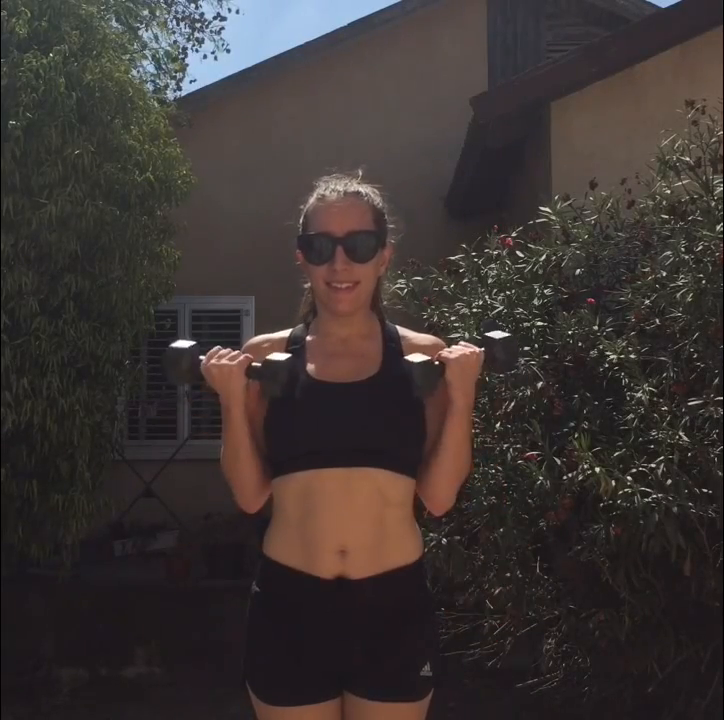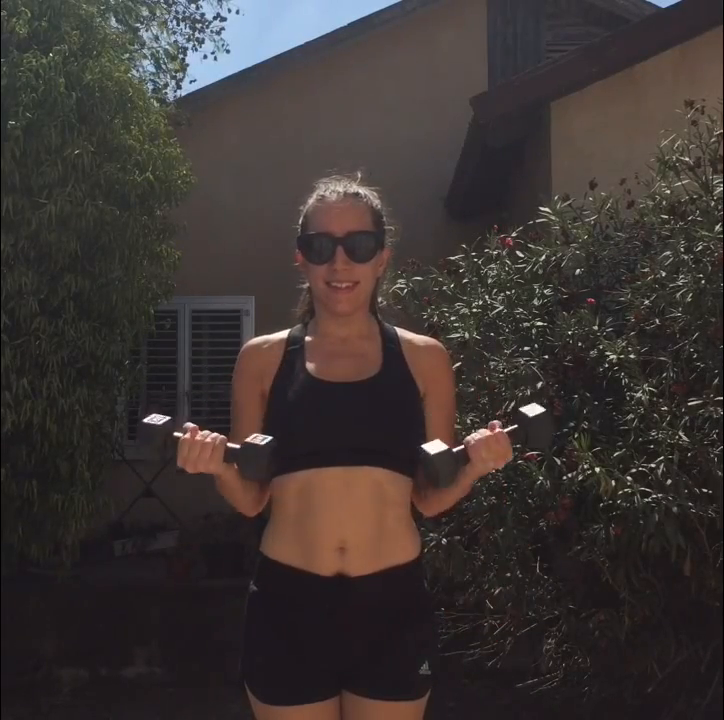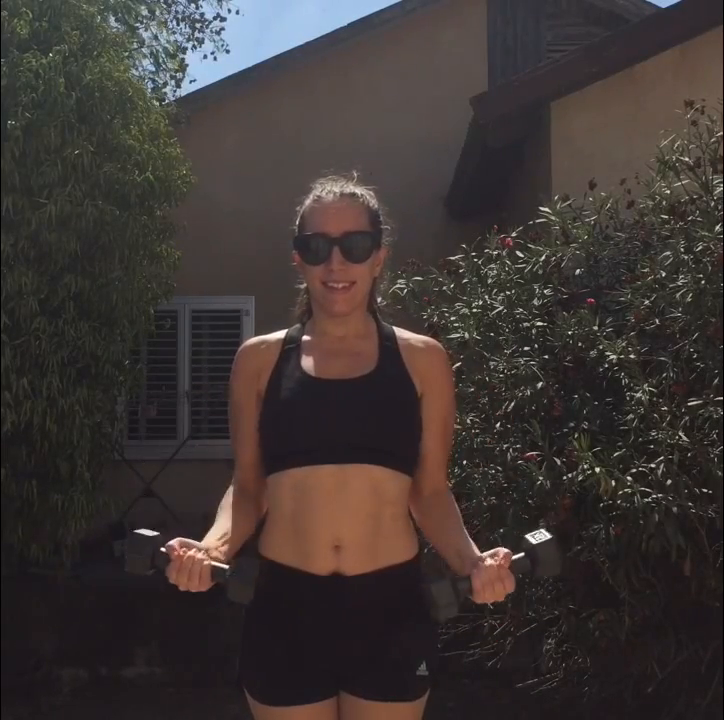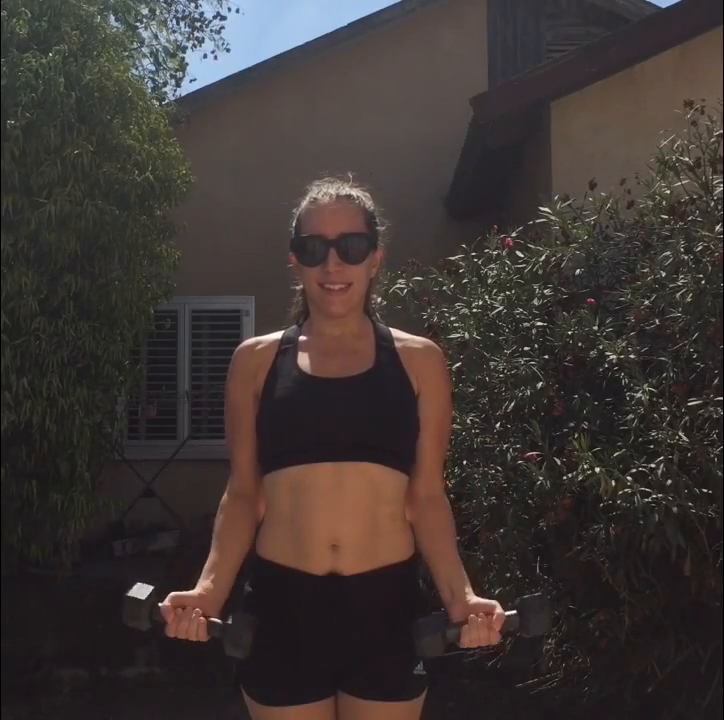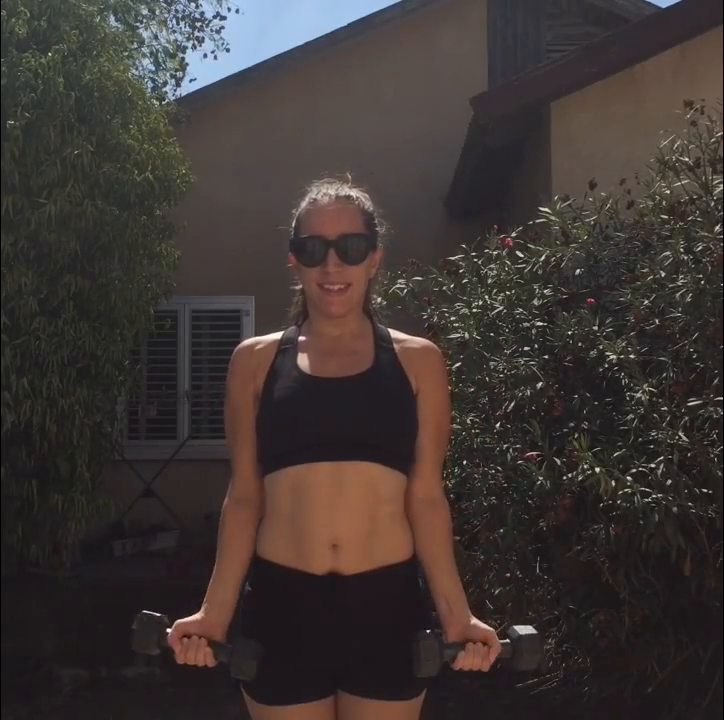
dt=0.3s
person 1, frame 1
left shoulder: (425, 356)
right shoulder: (265, 356)
left elbow: (439, 496)
right elbow: (251, 494)
left wrist: (461, 398)
right wrist: (232, 402)
left hip: (395, 607)
right hip: (290, 606)
person 1, frame 2
left shoulder: (423, 358)
right shoulder: (263, 358)
left elbow: (430, 497)
right elbow: (251, 498)
left wrist: (474, 465)
right wrist: (219, 464)
left hip: (392, 606)
right hip: (288, 606)
person 1, frame 3
left shoulder: (421, 359)
right shoulder: (260, 359)
left elbow: (431, 492)
right elbow: (248, 487)
left wrist: (472, 561)
right wrist: (213, 548)
left hip: (390, 605)
right hip: (286, 605)
person 1, frame 4
left shoulder: (418, 360)
right shoulder: (257, 360)
left elbow: (427, 495)
right elbow: (243, 492)
left wrist: (460, 595)
right wrist: (209, 588)
left hip: (387, 606)
right hip: (283, 606)
person 1, frame 5
left shoulder: (417, 360)
right shoulder: (256, 360)
left elbow: (426, 496)
right elbow: (244, 495)
left wrist: (455, 610)
right wrist: (216, 609)
left hip: (387, 604)
right hip: (283, 605)
